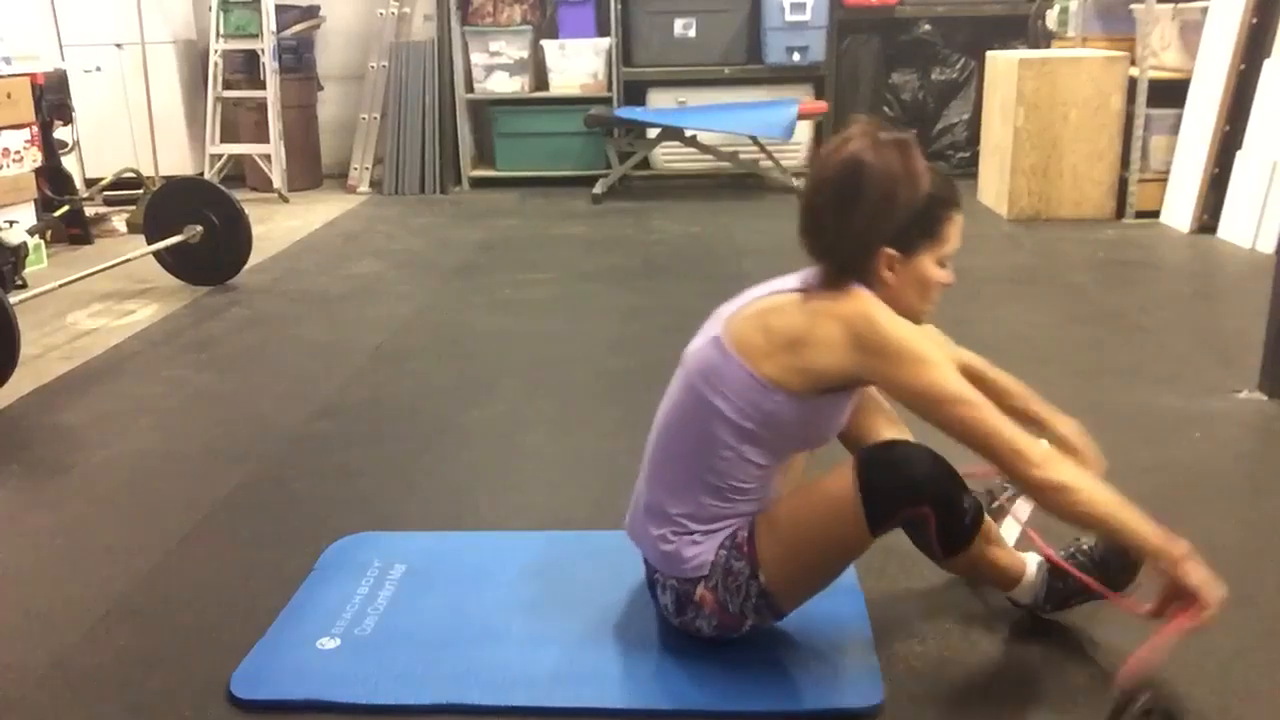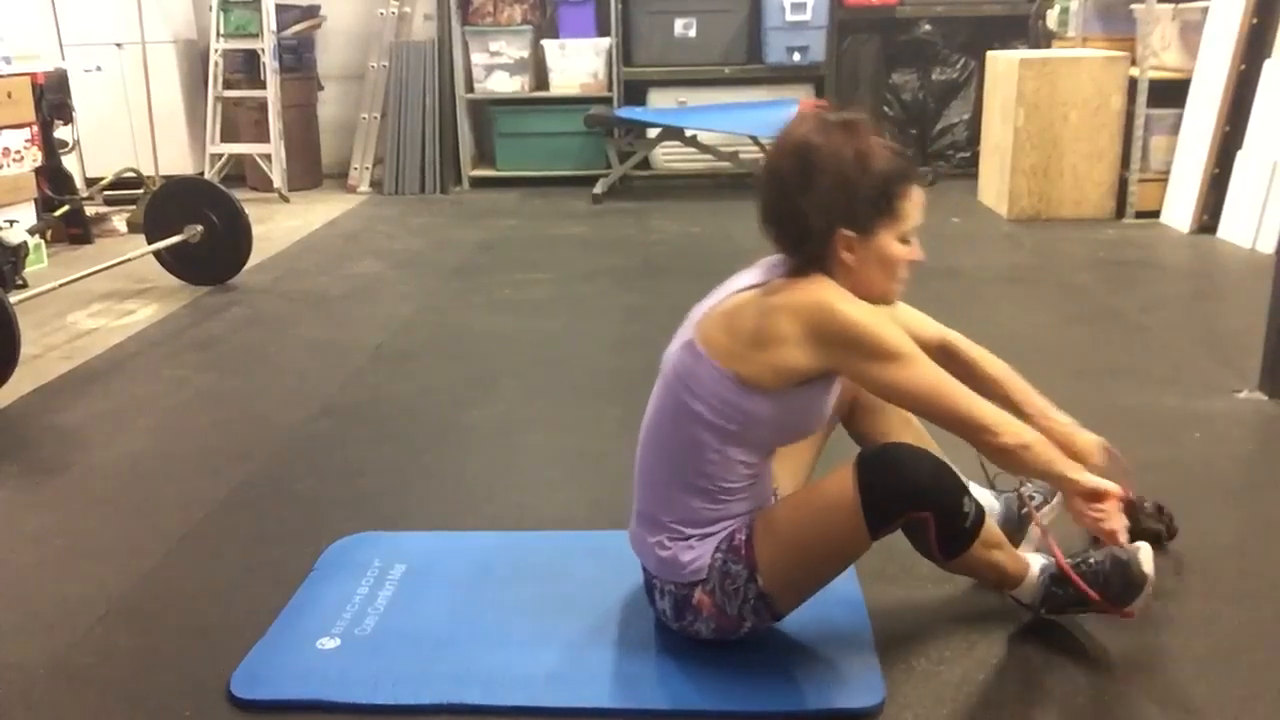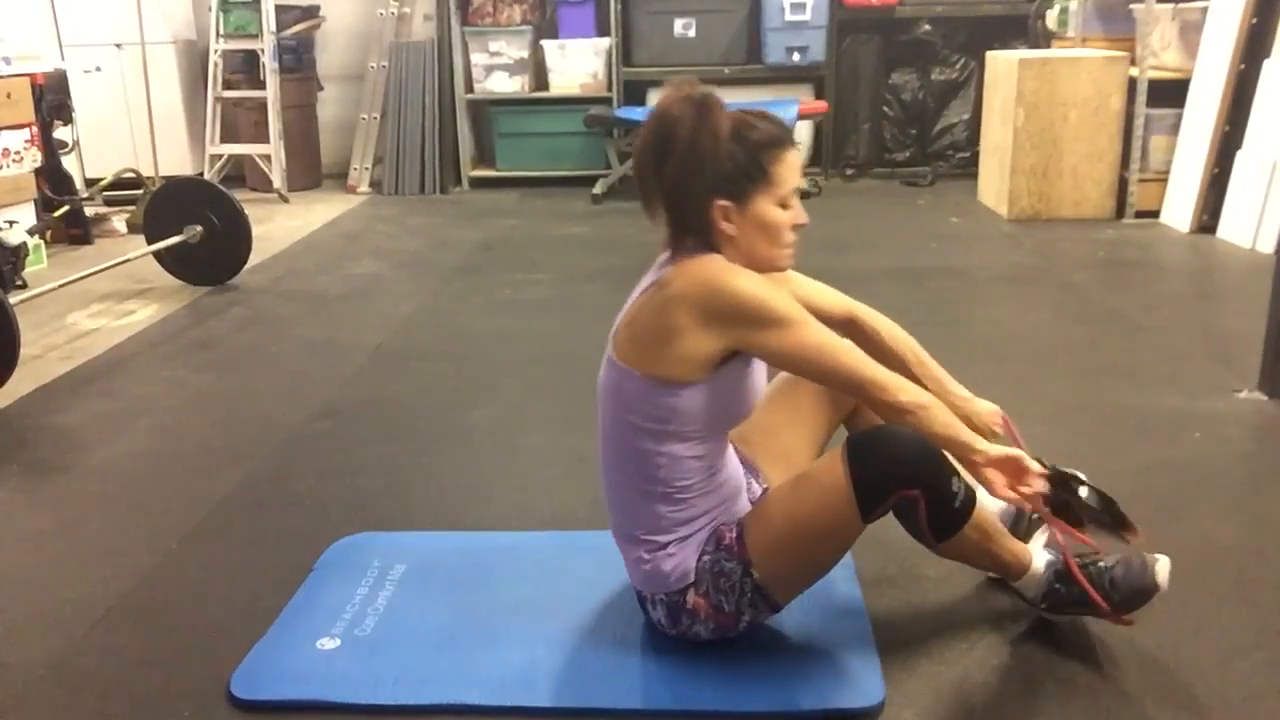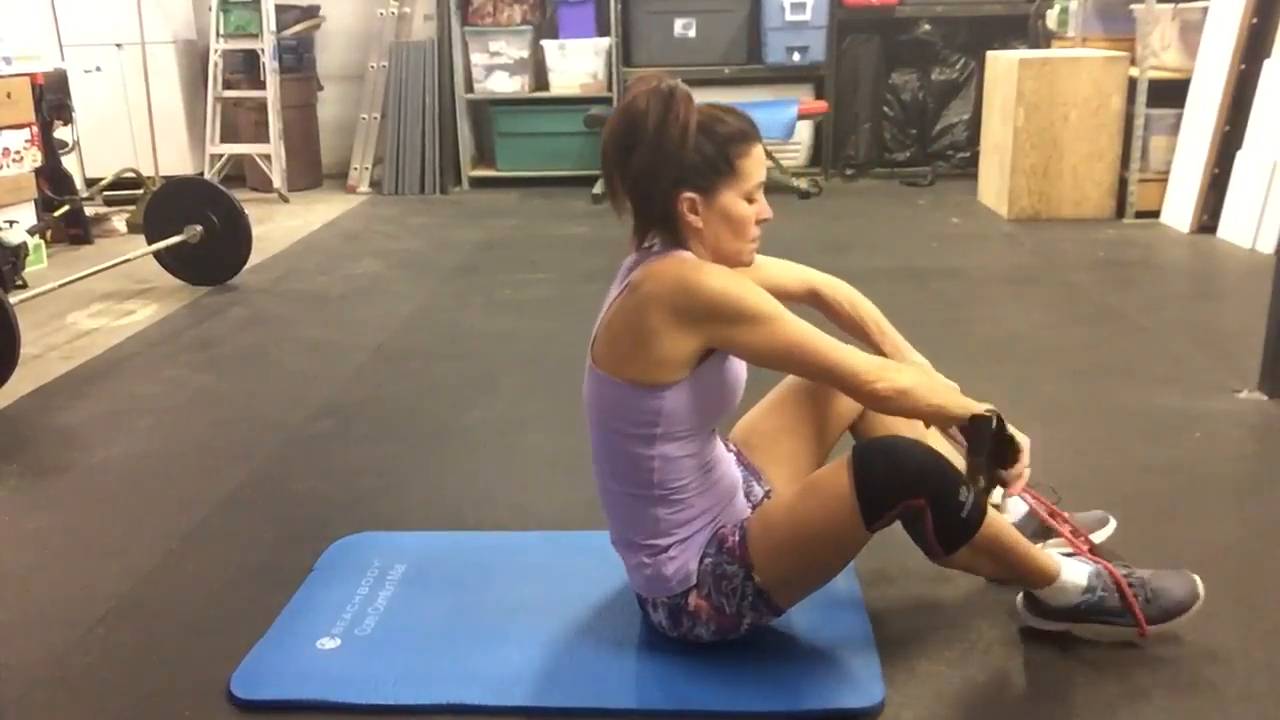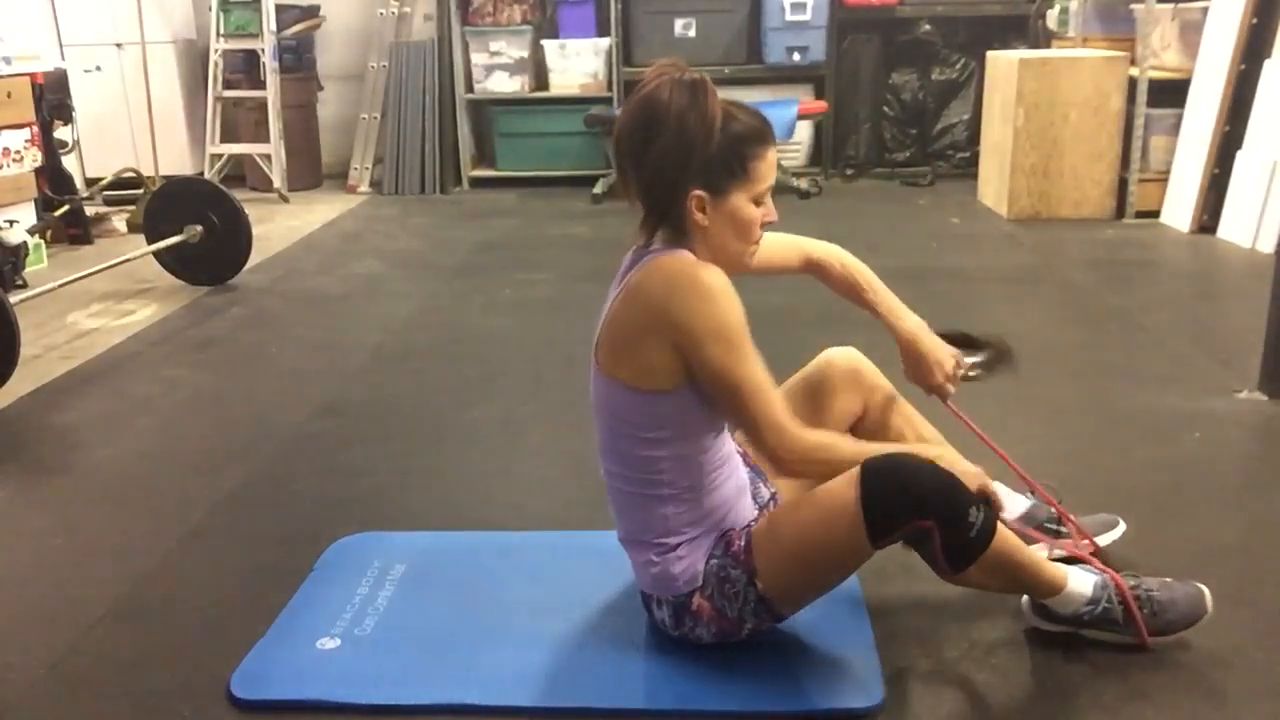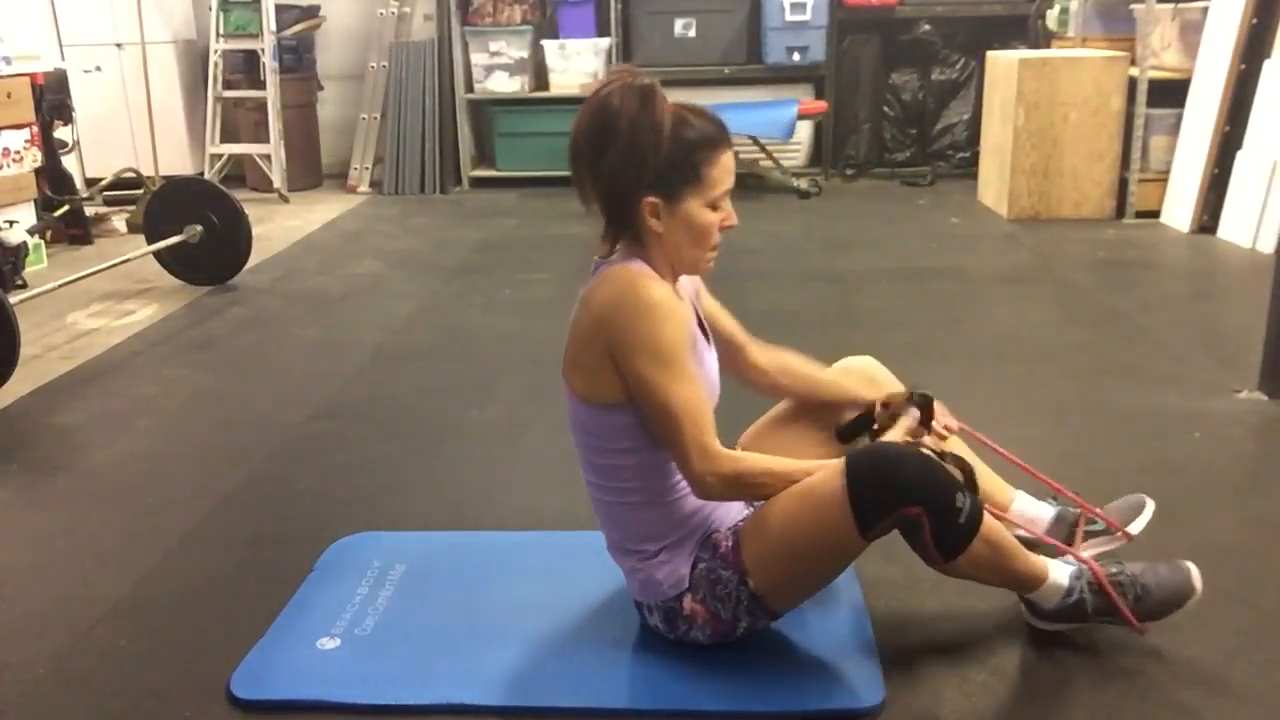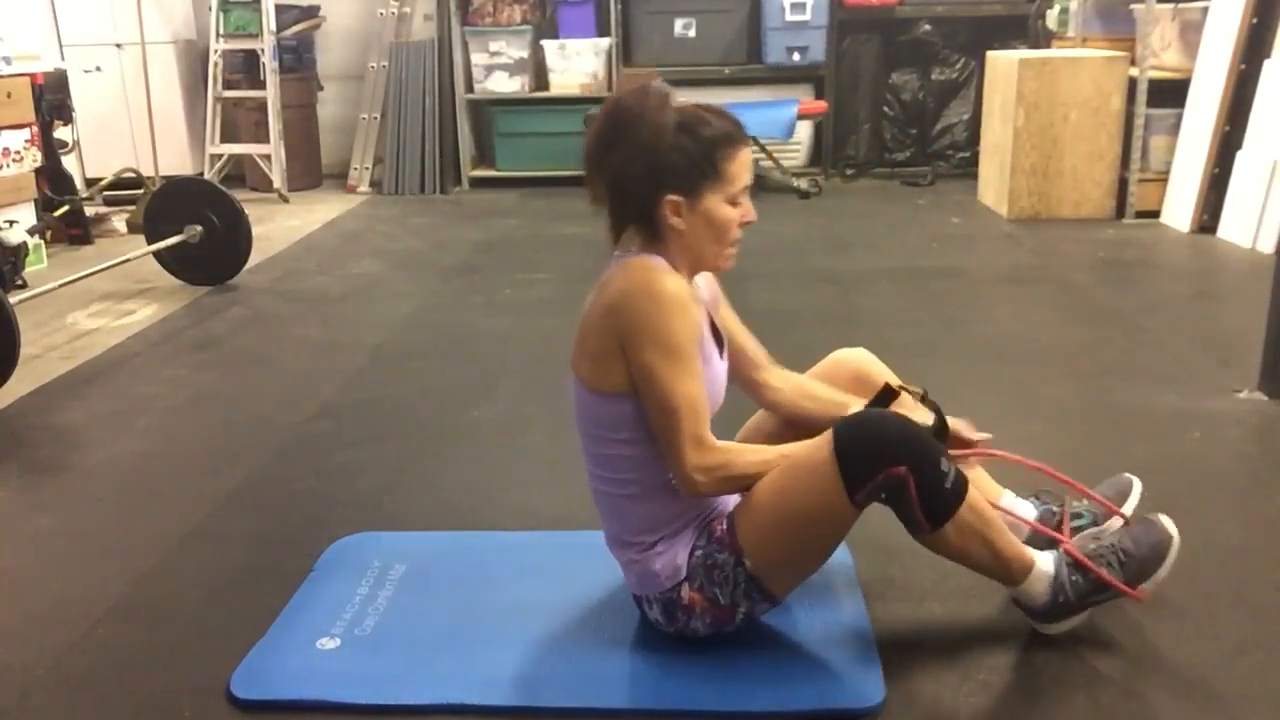
dt=0.4s
person 1, frame 1
left shoulder: (828, 295)
right shoulder: (856, 323)
left elbow: (964, 366)
right elbow: (1028, 468)
left wrist: (1063, 430)
right wrist: (1168, 551)
left hip: (692, 540)
right hip: (705, 586)
right knee: (908, 475)
left ankle: (964, 520)
right ankle: (1032, 585)
person 1, frame 2
left shoulder: (805, 278)
right shoulder: (823, 311)
left elbow: (949, 348)
right elbow: (995, 434)
left wrist: (1062, 428)
right wrist: (1076, 482)
left hip: (716, 525)
right hip: (703, 584)
right knee: (906, 476)
left ankle: (981, 514)
right ankle: (1036, 584)
person 1, frame 3
left shoulder: (711, 263)
right shoulder: (717, 289)
left elbow: (858, 319)
right elbow: (891, 398)
left wrist: (959, 403)
right wrist: (979, 451)
left hip: (711, 510)
right hip: (695, 585)
left knee: (851, 371)
right knee: (896, 457)
left ankle: (994, 515)
right ankle: (1039, 579)
person 1, frame 4
left shoulder: (675, 259)
right shoulder: (688, 288)
left elbow: (822, 289)
right elbow: (874, 383)
left wrist: (916, 370)
right wrist: (984, 416)
left hip: (713, 508)
right hip: (696, 585)
left knee: (845, 380)
right knee: (901, 470)
left ankle: (1006, 520)
right ankle: (1065, 590)
person 1, frame 5
left shoulder: (675, 251)
right shoulder: (688, 286)
left elbow: (816, 256)
right elbow: (785, 447)
left wrist: (908, 325)
right wrist: (911, 459)
left hip: (718, 513)
right hip: (701, 584)
left knee: (845, 372)
right knee: (911, 487)
left ankle: (1013, 520)
right ankle: (1074, 599)
person 1, frame 6
left shoulder: (653, 272)
right shoulder: (638, 298)
left elbow: (756, 361)
right elbow: (710, 470)
left wrist: (873, 410)
right wrist: (858, 468)
left hip: (709, 532)
right hip: (694, 591)
left knee: (861, 378)
right knee: (896, 476)
left ankle: (1038, 525)
right ankle: (1059, 591)
person 1, frame 7
left shoulder: (676, 275)
right shoulder: (652, 292)
left elbow: (769, 383)
right elbow: (696, 463)
left wrist: (923, 426)
right wrist: (834, 452)
left hip: (702, 527)
right hip: (688, 582)
left knee: (853, 368)
right knee: (877, 444)
left ankle: (1025, 521)
right ankle: (1048, 586)
